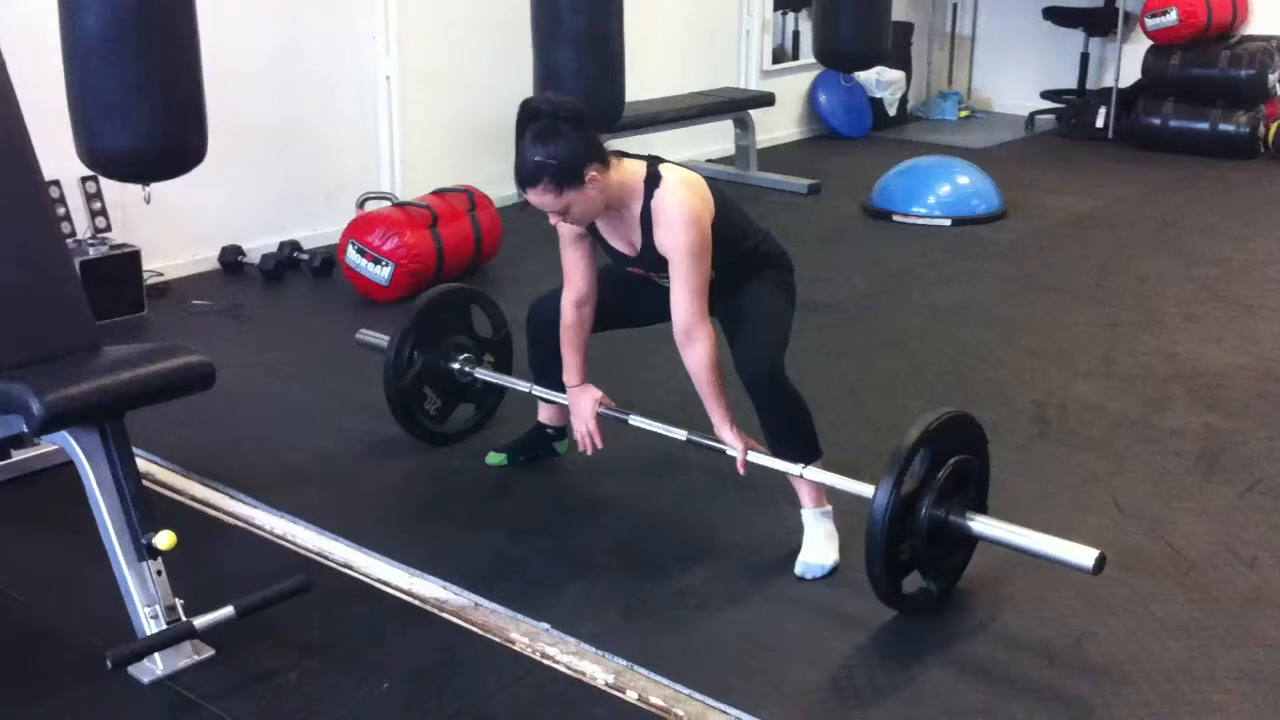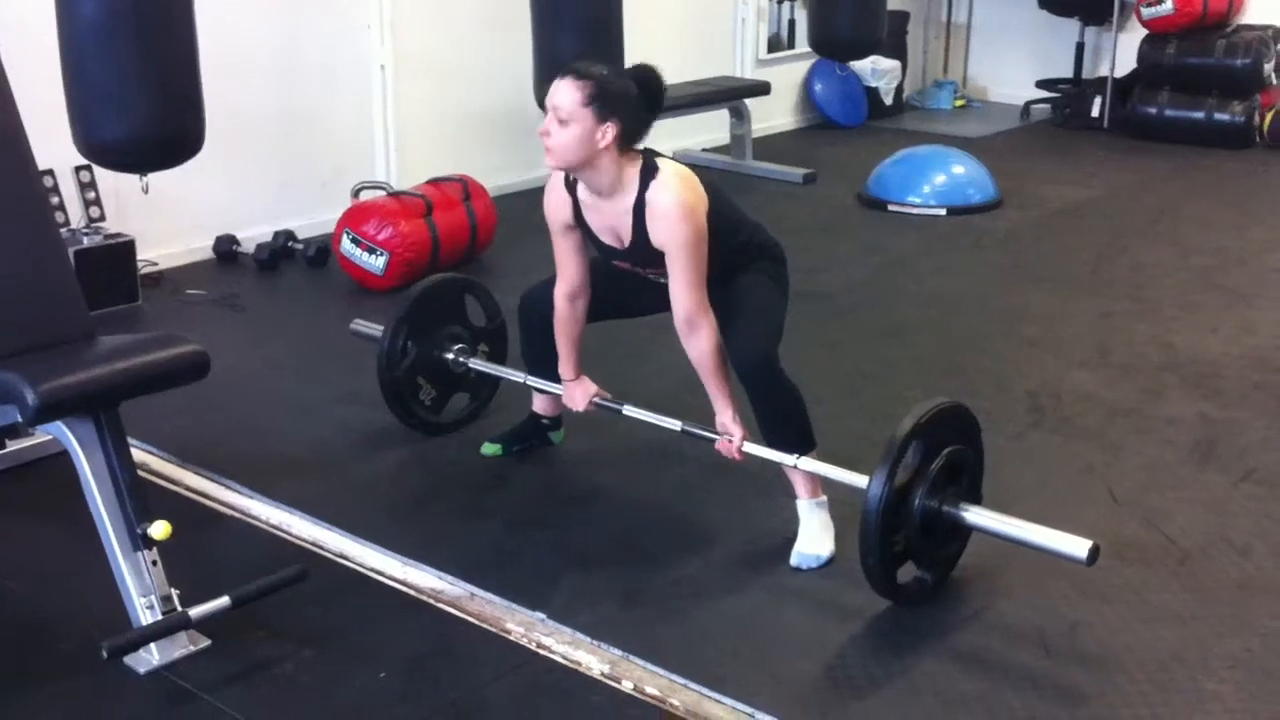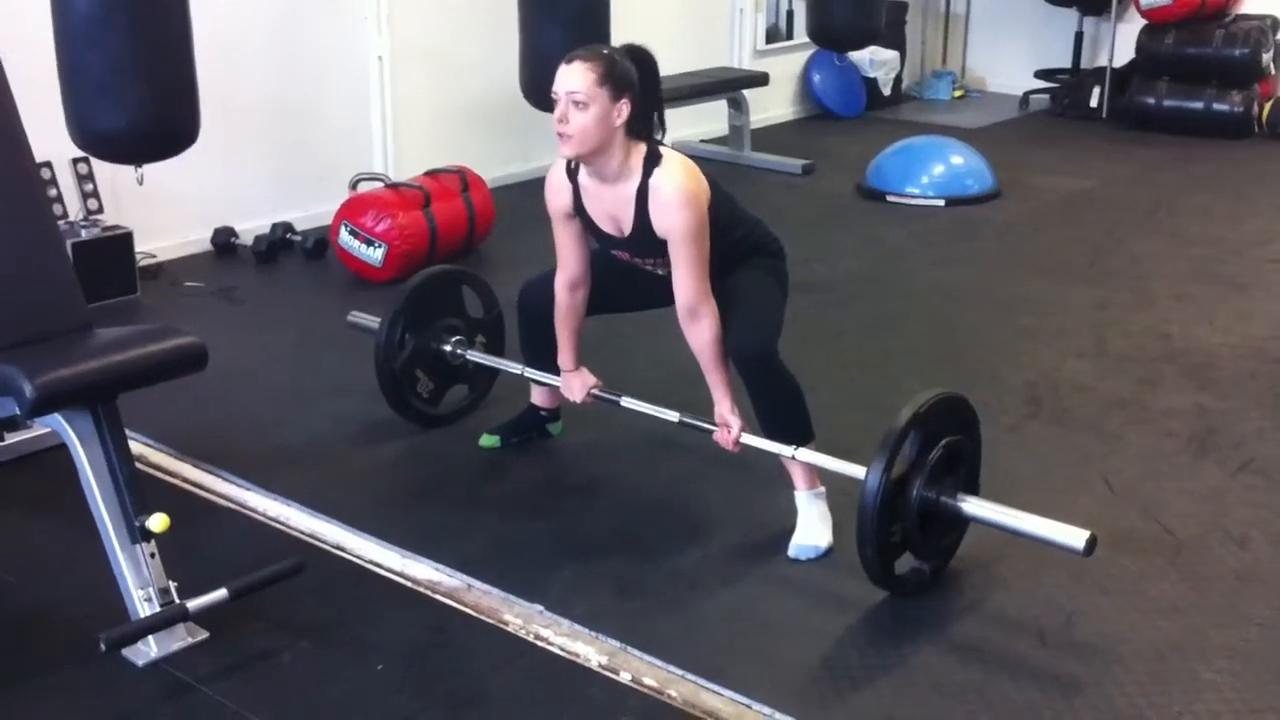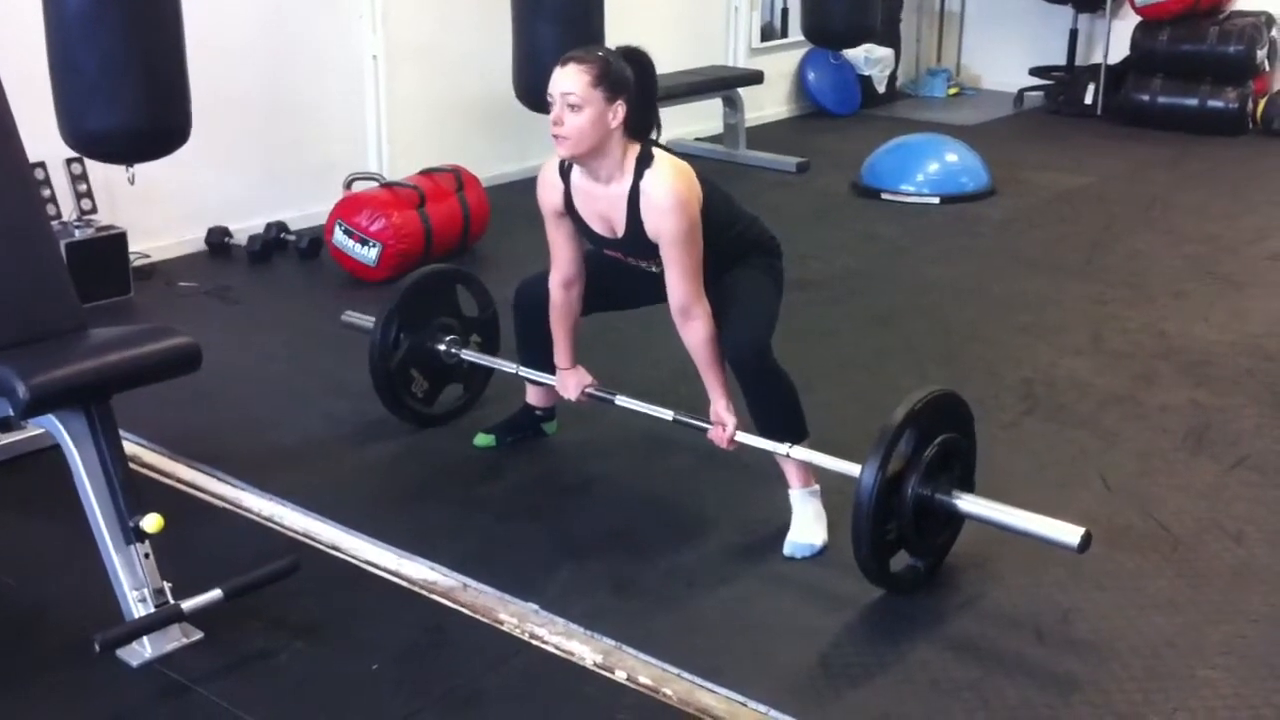
dt=0.7s
person 1, frame 1
left shoulder: (675, 204)
right shoulder: (576, 197)
left elbow: (690, 329)
right elbow: (577, 300)
left wrist: (723, 423)
right wrist: (575, 385)
left hip: (750, 277)
right hip: (657, 274)
left knee: (759, 368)
right knee: (546, 315)
left ankle: (816, 511)
right ankle: (550, 431)
person 1, frame 2
left shoulder: (668, 198)
right shoulder: (561, 193)
left elbow: (692, 319)
right elbow: (570, 291)
left wrist: (724, 410)
right wrist: (570, 374)
left hip: (744, 270)
right hip: (649, 271)
left knee: (752, 358)
right knee: (538, 305)
left ankle: (812, 502)
right ankle: (544, 421)
person 1, frame 3
left shoulder: (672, 186)
right shoulder: (563, 180)
left elbow: (695, 308)
right elbow: (572, 281)
left wrist: (723, 402)
right wrist: (569, 366)
left hip: (742, 266)
right hip: (649, 265)
left knee: (751, 349)
right knee: (536, 297)
left ankle: (810, 493)
right ankle: (543, 412)
person 1, frame 4
left shoulder: (664, 188)
right shoulder: (555, 180)
left elbow: (688, 308)
right elbow: (566, 279)
left wrist: (719, 401)
right wrist: (565, 364)
left hip: (739, 262)
right hip: (644, 263)
left knee: (745, 349)
right knee: (533, 297)
left ankle: (805, 492)
right ankle: (538, 412)
